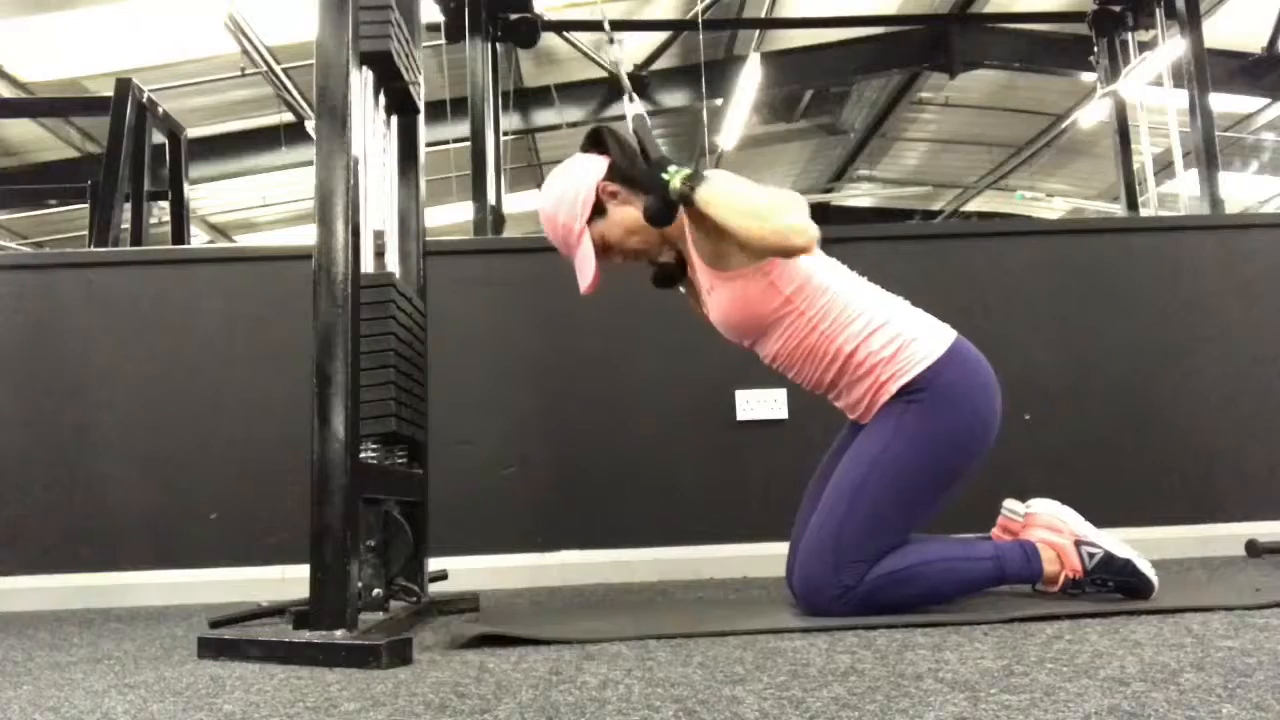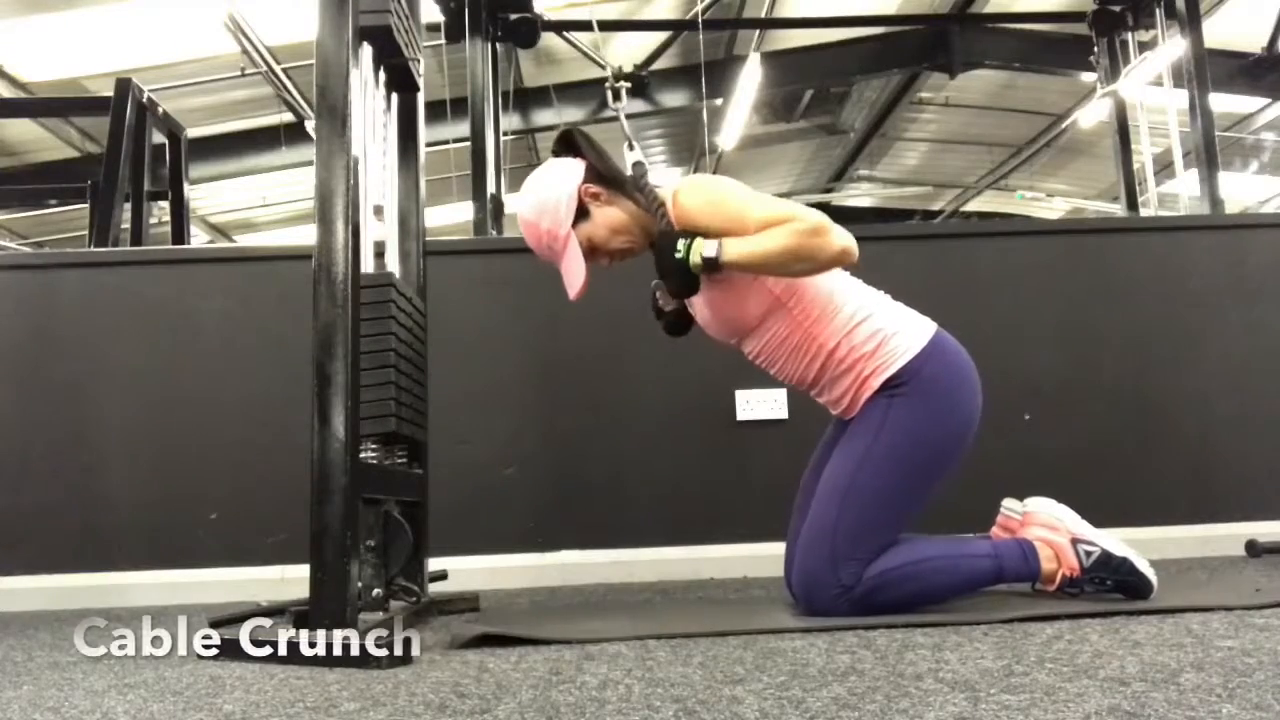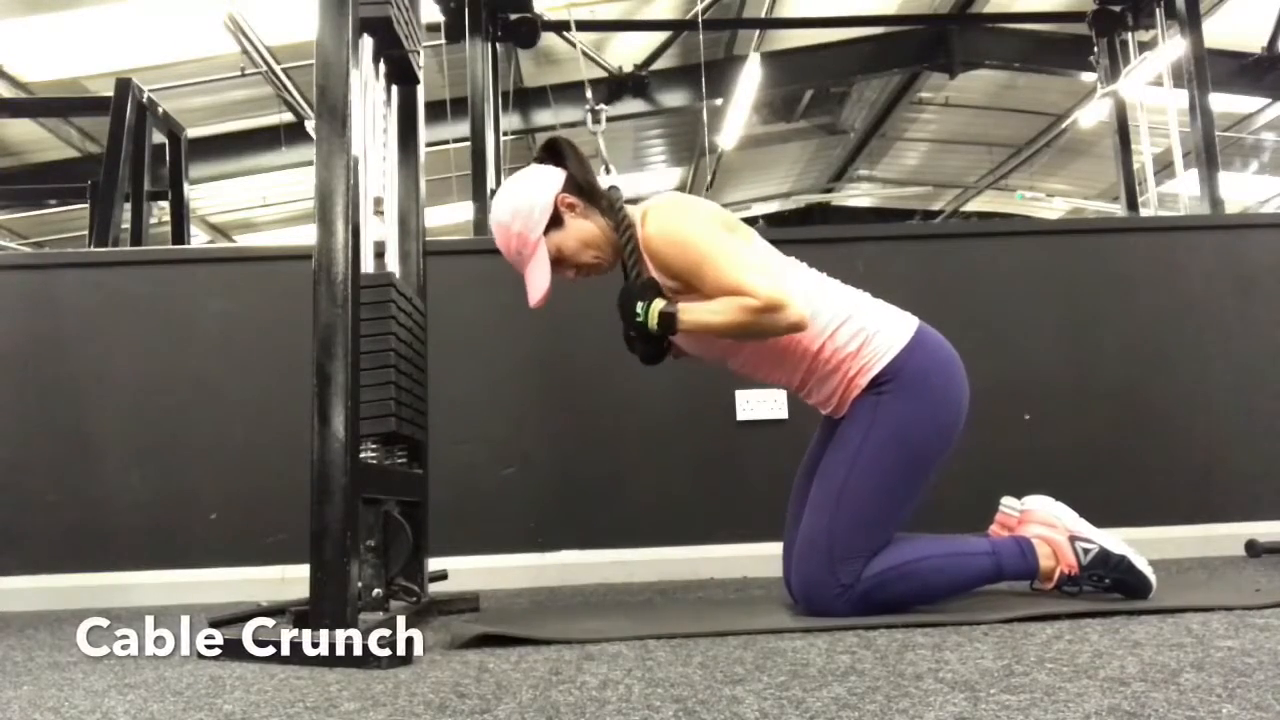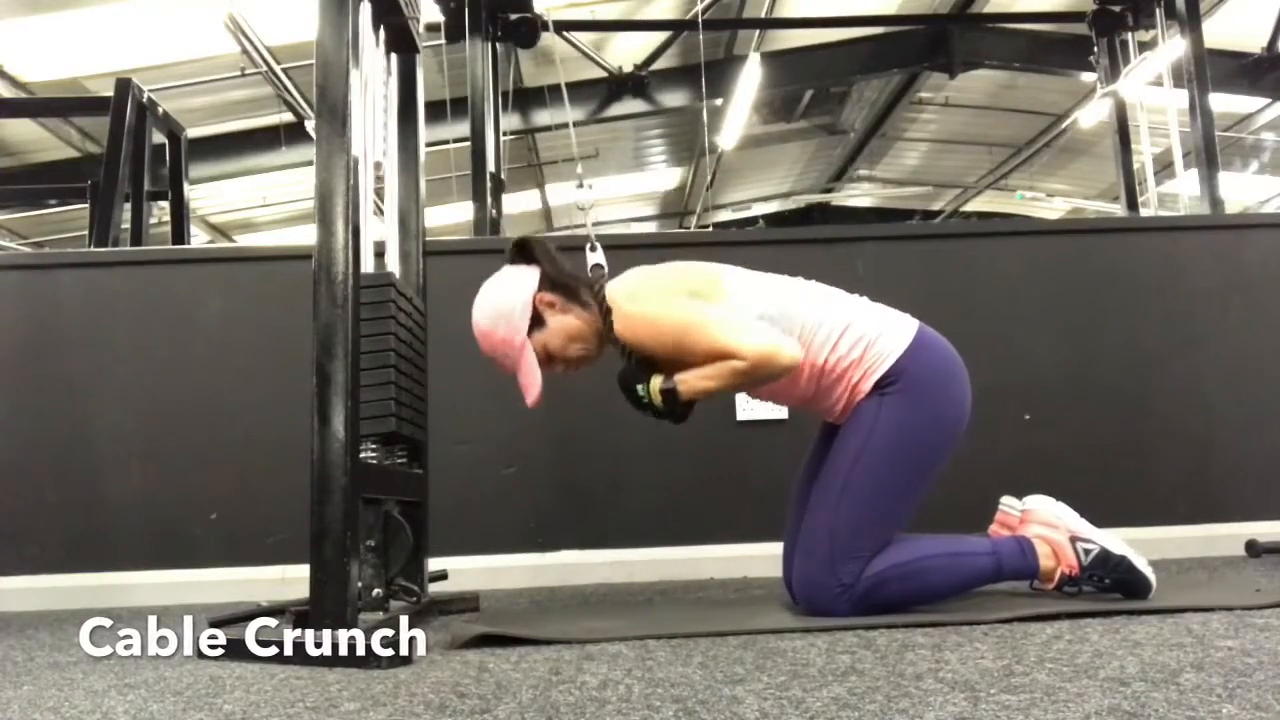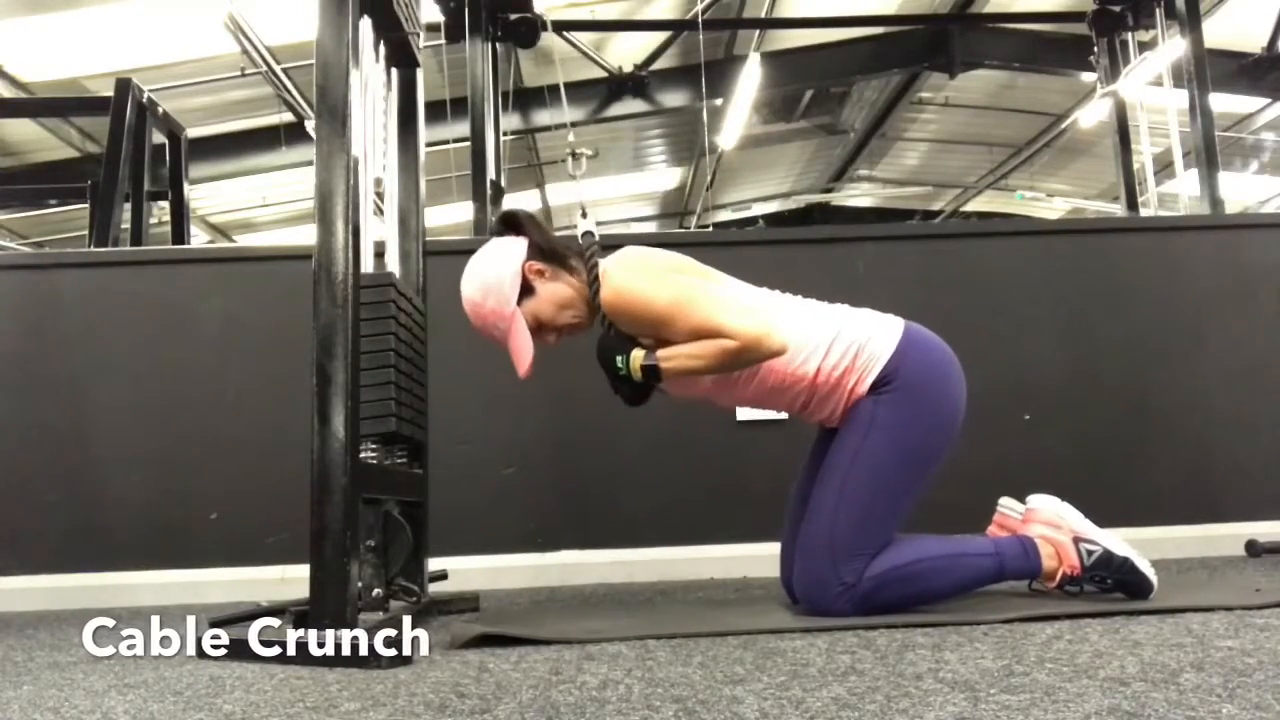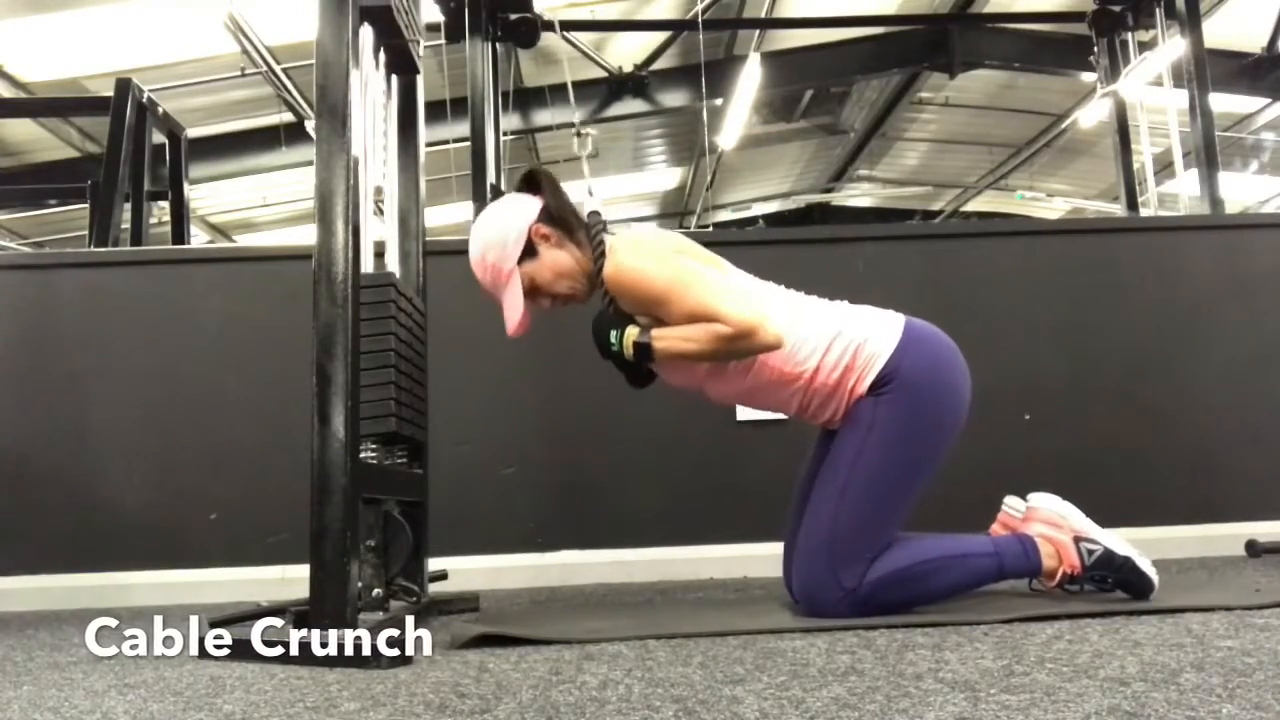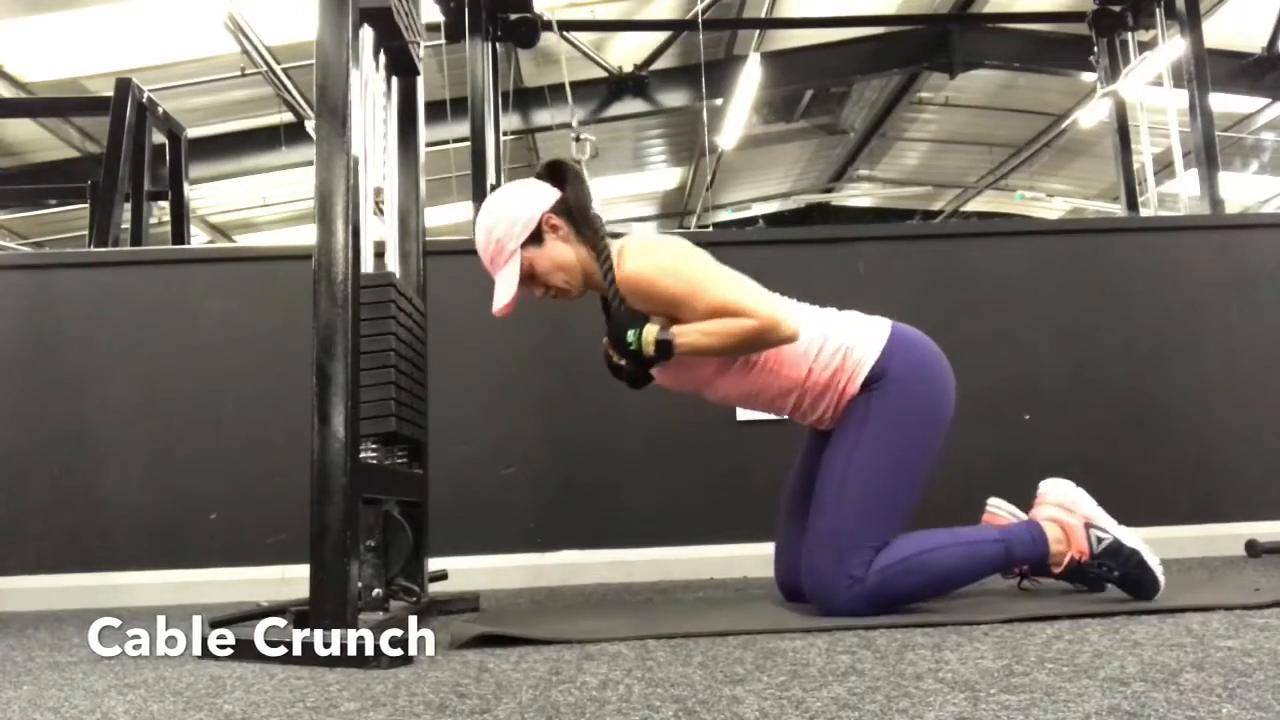
dt=0.7s
person 1, frame 1
left shoulder: (711, 192)
right shoulder: (693, 246)
left elbow: (794, 230)
left wrist: (689, 191)
right wrist: (684, 283)
left hip: (937, 389)
right hip: (901, 397)
left knee: (827, 586)
right knee: (811, 575)
left ankle: (1056, 557)
right ankle: (1018, 534)
person 1, frame 2
left shoulder: (693, 201)
right shoulder: (675, 240)
left elbow: (832, 243)
left wrist: (707, 257)
right wrist: (688, 310)
left hip: (917, 382)
right hip: (883, 391)
left knee: (827, 586)
right knee: (812, 572)
left ankle: (1053, 555)
right ankle: (1013, 532)
person 1, frame 3
left shoulder: (663, 227)
right shoulder: (648, 262)
left elbow: (783, 310)
left wrist: (667, 314)
right wrist: (667, 340)
left hip: (906, 380)
right hip: (873, 386)
left knee: (827, 588)
right knee: (809, 576)
left ankle: (1051, 554)
right ankle: (1017, 529)
person 1, frame 4
left shoulder: (634, 315)
right shoulder: (642, 300)
left elbow: (775, 354)
left wrist: (667, 390)
right wrist: (675, 388)
left hip: (910, 378)
right hip: (880, 385)
left knee: (827, 587)
right knee: (808, 576)
left ankle: (1053, 552)
right ankle: (1015, 529)
person 1, frame 5
left shoulder: (626, 286)
right shoulder: (626, 299)
left elbow: (763, 338)
left wrist: (649, 364)
right wrist: (648, 375)
left hip: (904, 378)
right hip: (872, 389)
left knee: (830, 587)
right knee: (806, 579)
left ankle: (1054, 553)
right ankle: (1013, 532)
person 1, frame 6
left shoulder: (627, 264)
right shoulder: (630, 273)
left elbow: (758, 330)
left wrist: (642, 346)
right wrist: (646, 358)
left hip: (908, 376)
right hip: (881, 381)
left knee: (828, 589)
right knee: (811, 577)
left ankle: (1055, 552)
right ankle: (1017, 528)
person 1, frame 7
left shoulder: (639, 267)
right shoulder: (621, 288)
left elbow: (776, 324)
left wrist: (659, 341)
right wrist: (641, 362)
left hip: (896, 377)
right hip: (863, 392)
left knee: (839, 585)
right knee: (800, 577)
left ankle: (1059, 533)
right ankle: (999, 531)
